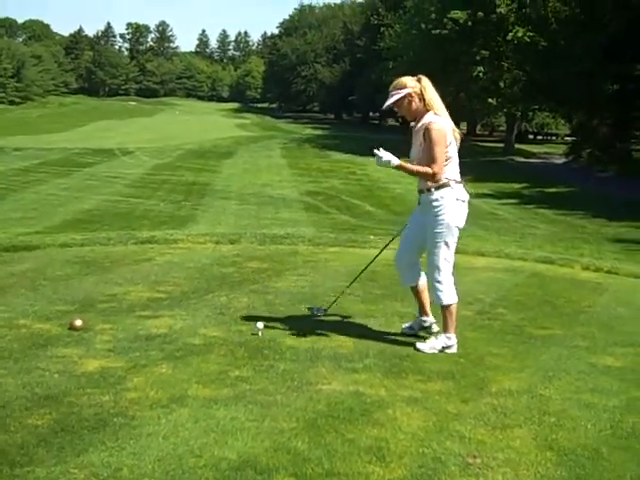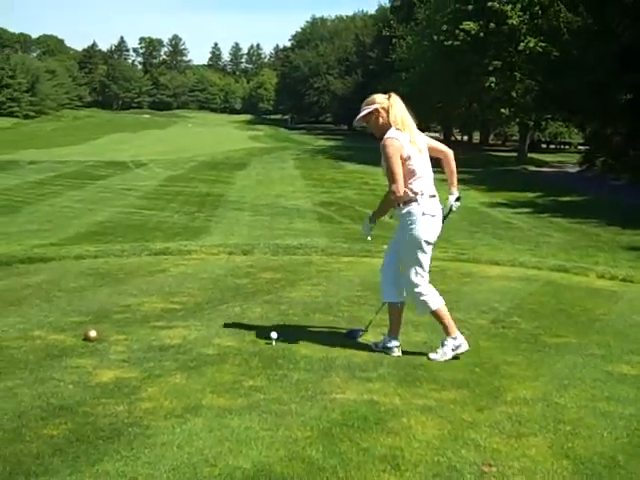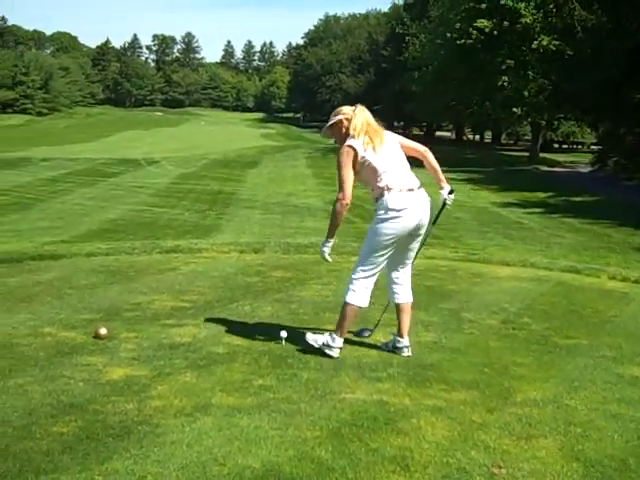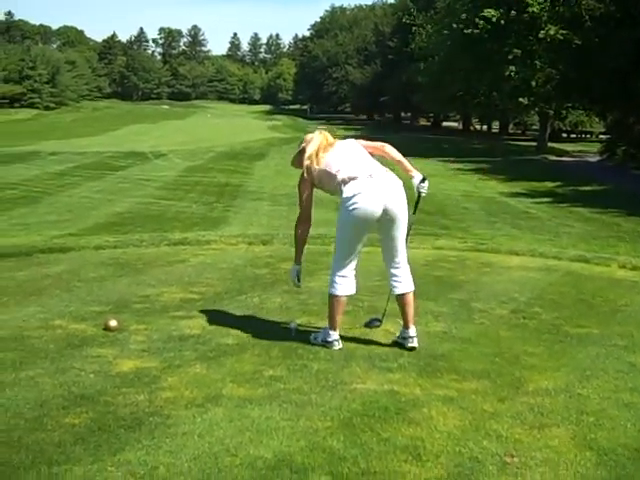
dt=0.4s
person 1, frame 1
left shoulder: (434, 125)
right shoulder: (422, 124)
left elbow: (435, 173)
right elbow: (453, 143)
left wrist: (396, 163)
left hip: (446, 202)
right hip: (429, 201)
left knee: (439, 270)
right knee: (404, 258)
left ankle: (448, 337)
right ankle: (425, 317)
person 1, frame 2
left shoulder: (390, 141)
right shoulder: (412, 134)
left elbow: (396, 191)
right elbow: (447, 153)
left wrist: (372, 219)
right wrist: (453, 191)
left hip: (418, 215)
right hip: (420, 212)
left knee: (417, 283)
right knee: (391, 272)
left ankle: (454, 338)
right ankle: (392, 340)
person 1, frame 3
left shoulder: (349, 148)
right shoulder: (386, 135)
left elbow: (344, 198)
right elbow: (424, 151)
left wrist: (329, 239)
right wrist: (443, 184)
left hip: (395, 209)
right hip: (420, 203)
left knee: (363, 275)
right knee: (401, 273)
left ankle: (336, 339)
right ankle: (402, 340)
person 1, frame 4
left shoulder: (310, 170)
right shoulder: (349, 144)
left elbow: (304, 220)
right elbow: (385, 148)
left wrist: (297, 262)
right wrist: (414, 174)
left hip: (361, 197)
right hip: (392, 187)
left knee: (343, 268)
right knee: (398, 263)
left ankle: (331, 334)
right ankle: (409, 332)
